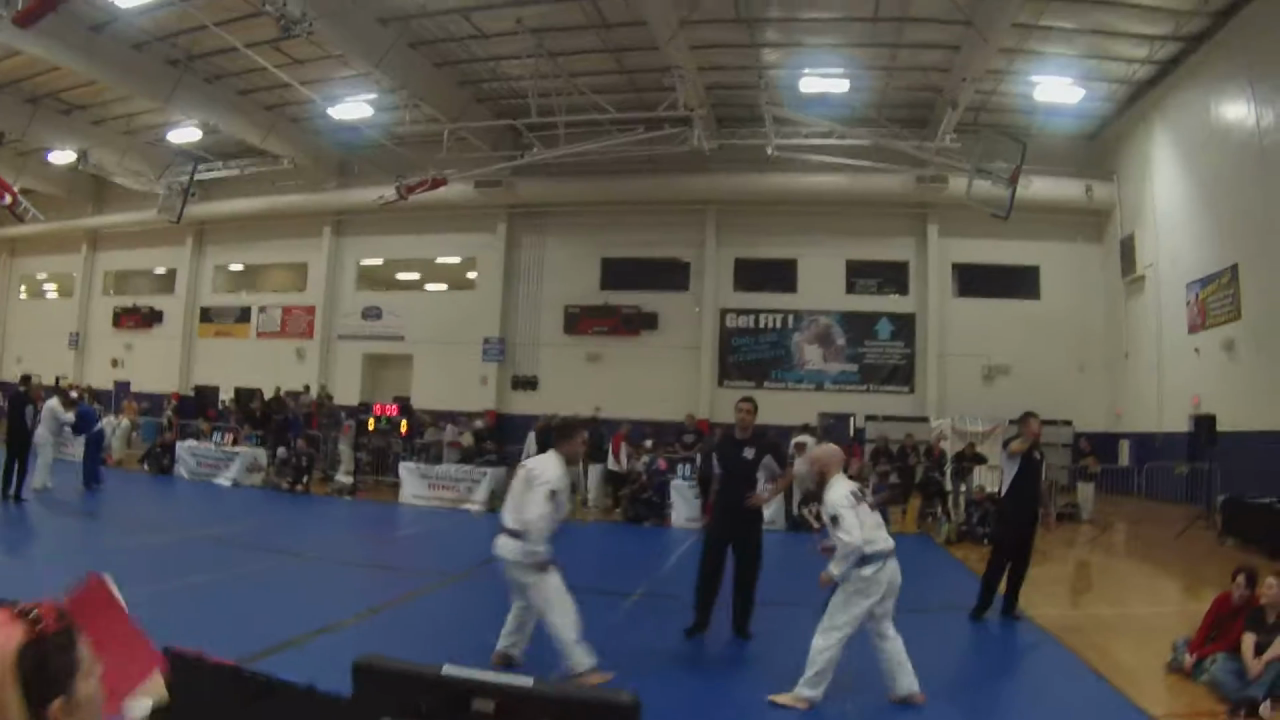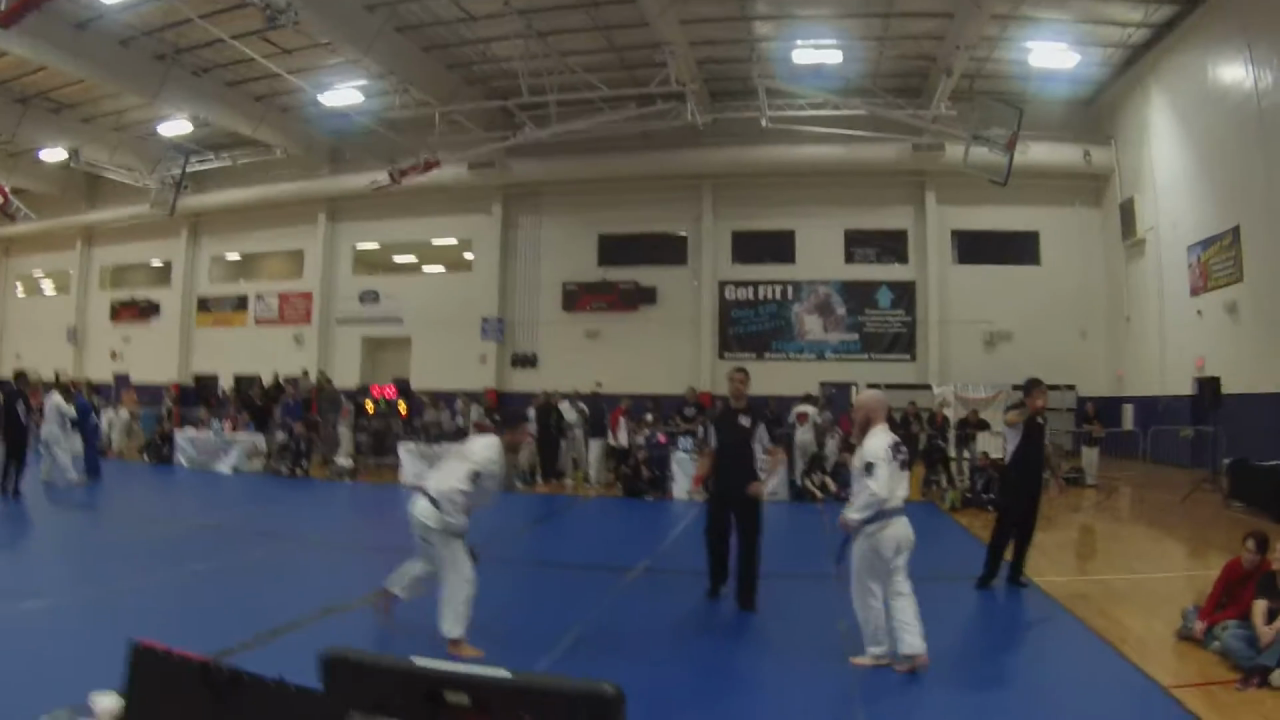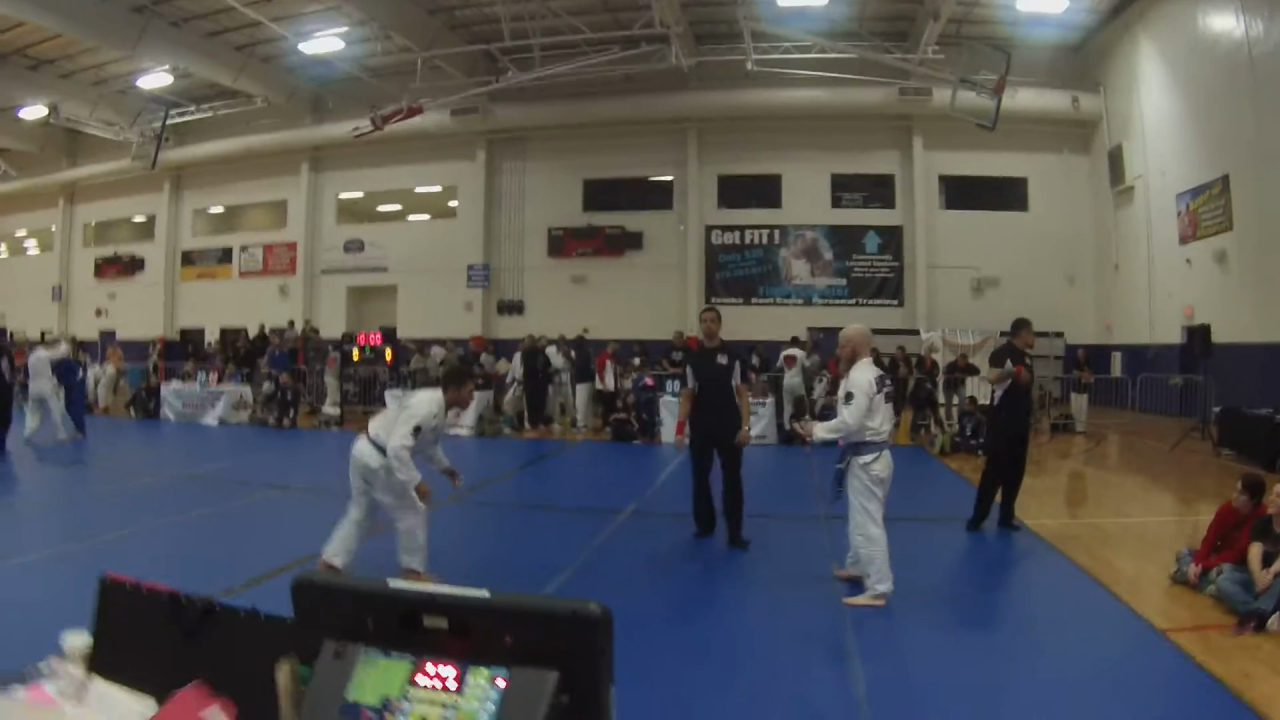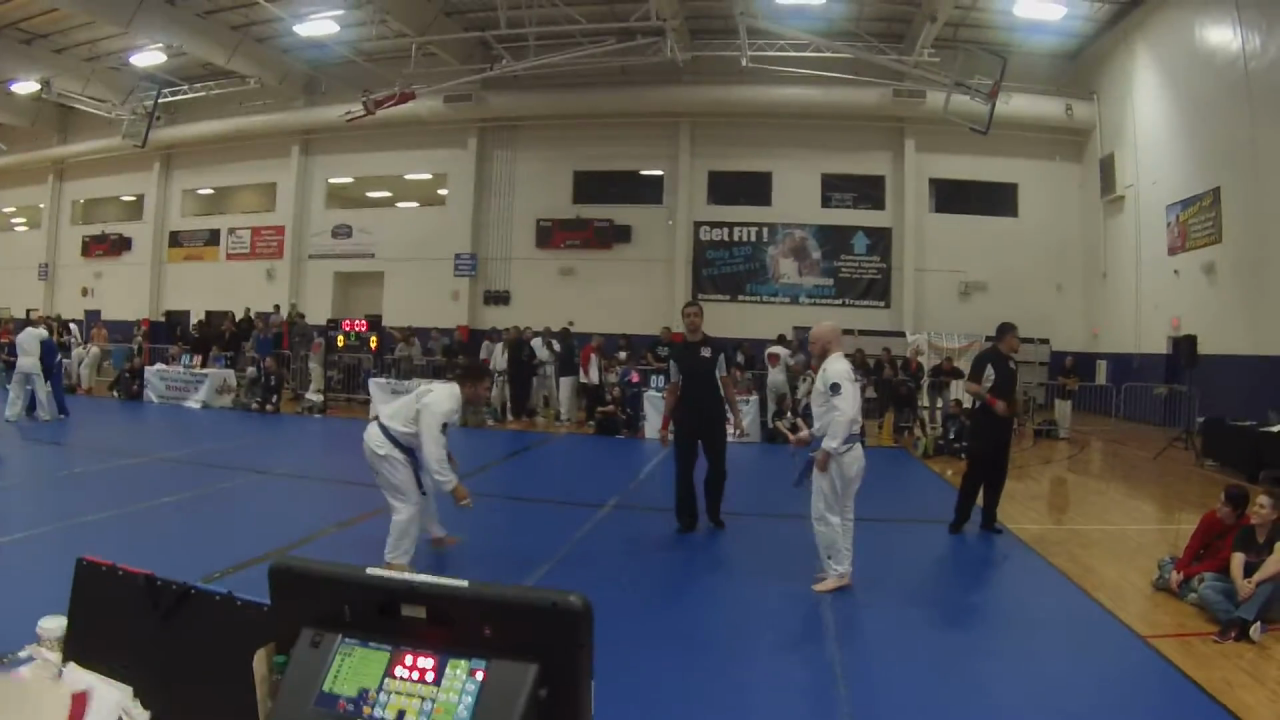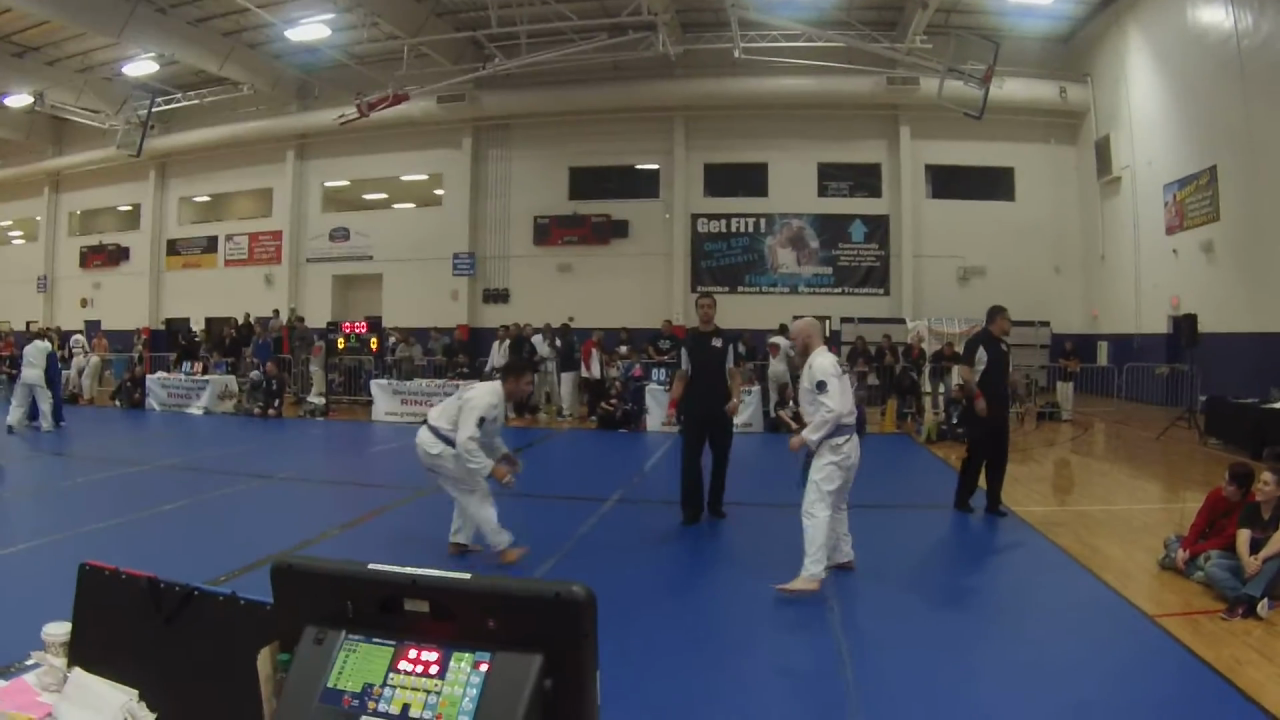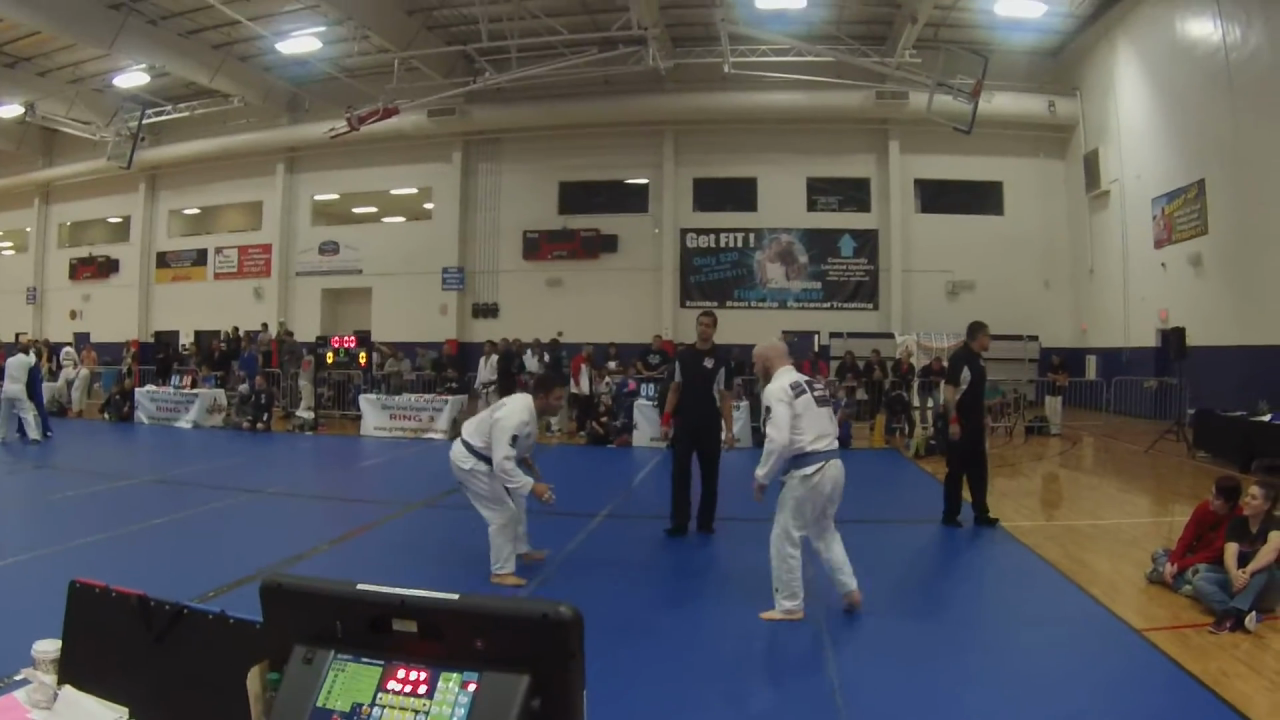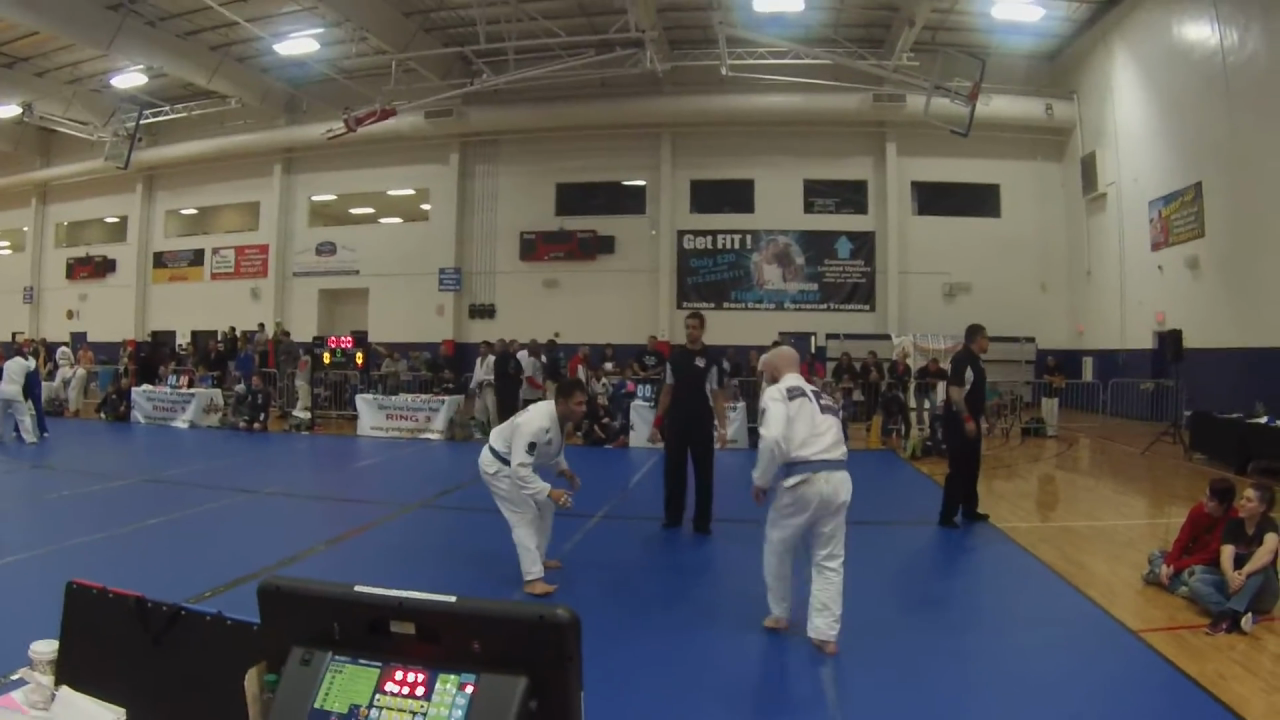
dt=0.4s
person 1, frame 1
left shoulder: (834, 497)
right shoulder: (853, 489)
left elbow: (852, 542)
left wrist: (834, 570)
right wrist: (836, 545)
left hip: (868, 571)
right hip: (888, 566)
left knee: (830, 632)
right knee: (884, 630)
left ankle: (804, 694)
right ankle: (908, 690)
person 1, frame 2
left shoulder: (872, 445)
right shoulder: (894, 442)
left elbow: (877, 492)
left wrist: (851, 514)
right wrist: (857, 496)
left hip: (876, 528)
right hip: (900, 525)
left knee: (866, 593)
right knee: (900, 590)
left ankle: (878, 652)
right ankle: (913, 651)
person 1, frame 3
left shoulder: (857, 378)
right shoulder: (879, 375)
left elbow: (848, 422)
left wrist: (817, 430)
right wrist: (843, 437)
left hip: (865, 461)
right hip: (878, 455)
left knee: (866, 524)
right knee: (861, 519)
left ankle: (877, 591)
right ankle: (856, 566)
person 1, frame 4
left shoulder: (835, 369)
right shoulder: (838, 367)
left elbow: (844, 414)
left wrist: (826, 450)
right wrist: (811, 434)
left hip: (839, 453)
right hip: (849, 450)
left knee: (824, 514)
right knee: (842, 513)
left ankle: (839, 571)
right ankle: (841, 570)
person 1, frame 5
left shoulder: (820, 364)
right shoulder: (825, 361)
left elbow: (833, 410)
left wrist: (805, 437)
right wrist: (809, 435)
left hip: (834, 444)
right hip: (844, 441)
left knee: (814, 505)
right knee: (836, 503)
left ankle: (811, 575)
right ankle: (842, 555)
person 1, frame 6
left shoulder: (776, 389)
right shoulder: (814, 385)
left elbow: (778, 439)
left wrist: (762, 476)
left hip: (807, 473)
right hip: (833, 466)
left knee: (785, 540)
right knee: (824, 531)
left ankle: (789, 606)
right ankle: (849, 588)
person 1, frame 7
left shoulder: (776, 393)
right shoulder: (826, 399)
left elbow: (771, 437)
left wrist: (760, 480)
left hip: (802, 482)
right hip: (839, 480)
left knee: (777, 549)
right knee: (829, 560)
left ankle: (781, 615)
right ankle: (826, 635)
person 2, frame 1
left shoulder: (765, 446)
right shoulder: (722, 445)
left elbow: (787, 476)
left wrist: (767, 497)
right wrist: (710, 510)
left hip: (749, 517)
right hip: (722, 514)
left knee: (746, 572)
right knee: (709, 566)
left ankle: (741, 623)
right ankle: (700, 620)
person 2, frame 2
left shoulder: (756, 418)
right shoulder: (718, 418)
left elbow: (773, 454)
right elbow: (710, 453)
left wrist: (762, 484)
right wrist: (698, 479)
left hip: (747, 489)
right hip: (719, 488)
left knee: (748, 542)
right knee: (714, 537)
left ankle: (746, 596)
right ankle: (717, 581)
person 2, frame 3
left shoulder: (732, 355)
right shoulder: (693, 358)
left elbow: (742, 393)
right elbow: (688, 396)
left wrist: (745, 426)
right wrist: (680, 429)
left hip: (729, 425)
right hip: (701, 426)
left knee: (732, 478)
right knee: (700, 477)
left ankle: (735, 532)
right ankle: (704, 525)
person 2, frame 4
left shoulder: (716, 349)
right shoulder: (677, 353)
left elbow: (727, 385)
right elbow: (672, 391)
left wrist: (737, 416)
right wrist: (665, 424)
left hip: (713, 417)
right hip: (685, 418)
left knee: (718, 467)
right knee: (684, 469)
left ankle: (713, 512)
right ankle: (687, 519)
person 2, frame 5
left shoulder: (726, 340)
right shoulder: (688, 342)
left elbow: (734, 375)
right elbow: (681, 377)
left wrist: (736, 399)
right wrist: (673, 405)
left hip: (720, 409)
right hip: (694, 409)
left knee: (721, 459)
right knee: (690, 460)
left ankle: (715, 505)
right ankle: (692, 510)
person 2, frame 6
left shoulder: (720, 360)
right shoulder: (683, 356)
left elbow: (725, 398)
right elbow: (674, 390)
left wrist: (729, 430)
right wrist: (666, 420)
left hip: (709, 424)
right hip: (683, 422)
left knee: (709, 474)
right knee: (680, 471)
left ankle: (705, 521)
right ankle: (679, 522)
person 2, frame 7
left shoulder: (710, 359)
right shoulder: (675, 357)
left elbow: (718, 396)
right elbow: (667, 392)
left wrist: (722, 428)
right wrist: (657, 423)
left hip: (701, 423)
right hip: (675, 422)
left knee: (703, 473)
right knee: (673, 470)
left ankle: (702, 521)
right ankle: (673, 515)
person 3, frame 1
left shoulder: (538, 463)
right shoulder: (553, 474)
right elbow: (536, 519)
right wrist: (540, 557)
left hip: (508, 544)
right hip: (522, 551)
left knee: (526, 603)
right knee: (560, 609)
left ankle: (504, 653)
right ankle: (583, 670)
person 3, frame 2
left shoulder: (490, 447)
right shoulder: (484, 455)
right elbow: (451, 491)
right wrist: (457, 524)
left hip: (426, 508)
right hip: (435, 515)
left knee: (428, 561)
right knee: (460, 576)
left ankle: (389, 594)
right ankle: (455, 641)
person 3, frame 3
left shoulder: (436, 403)
right shoulder: (425, 409)
left elbow: (427, 441)
right elbow: (398, 448)
left wrist: (444, 466)
right wrist: (416, 483)
left hip: (365, 451)
right hip: (376, 458)
left knee: (359, 514)
right knee: (412, 512)
left ankle: (330, 561)
right ankle: (414, 571)
person 3, frame 4
left shoulder: (448, 393)
right shoulder: (442, 405)
right elbow: (432, 454)
left wrist: (444, 453)
right wrist: (454, 486)
left hip: (394, 441)
right hip: (384, 445)
left knee: (422, 490)
right knee: (410, 503)
left ankle: (435, 535)
right ankle: (395, 563)
person 3, frame 5
left shoulder: (495, 393)
right shoulder: (484, 400)
left elbow: (487, 432)
right elbow: (466, 442)
left wrist: (503, 453)
right wrist: (492, 469)
left hip: (443, 441)
right hip: (436, 445)
left knee: (468, 492)
right knee: (477, 493)
left ankle: (458, 541)
right ankle: (503, 548)
person 3, frame 6
left shoulder: (527, 404)
right shoulder: (514, 418)
right elbow: (503, 464)
left wrist: (524, 458)
right wrist: (532, 486)
left hip: (483, 458)
right hip: (470, 461)
left knee: (515, 503)
right knee: (503, 514)
left ankle: (521, 550)
right ankle: (501, 572)
person 3, frame 7
left shoulder: (561, 415)
right shoulder: (534, 424)
left elbow: (554, 444)
right elbow: (520, 470)
left wrist: (562, 467)
right wrist: (549, 491)
left hip: (520, 462)
right hip: (498, 465)
left knee: (543, 508)
right knee: (525, 517)
left ankle: (537, 558)
right ankle: (533, 579)
person 4, frame 1
left shoulder: (1038, 452)
right shoulder: (1012, 443)
left elbow: (1039, 485)
right elbow: (1015, 448)
right wrist: (1031, 435)
left hip: (1029, 514)
right hip: (1009, 512)
left knee: (1021, 562)
right knee: (999, 560)
left ankle: (1009, 606)
right ankle: (982, 606)
person 4, frame 2
left shoulder: (1040, 417)
right shoulder: (1017, 411)
right elbow: (1009, 420)
left wrist: (1054, 472)
right wrist: (1032, 407)
left hip: (1033, 479)
right hip: (1014, 479)
left knee: (1026, 528)
right knee: (1004, 527)
left ankle: (1015, 573)
right ankle: (988, 574)
person 4, frame 3
left shoulder: (1025, 357)
right shoulder: (1002, 353)
right elbow: (992, 376)
left wrist: (1035, 416)
right wrist: (1017, 371)
left hip: (1021, 421)
right hip: (1002, 421)
left knee: (1015, 471)
right knee: (994, 469)
left ankle: (1006, 516)
right ankle: (978, 517)
person 4, frame 4
left shoulder: (1012, 363)
right shoulder: (986, 358)
right elbow: (970, 387)
left wrist: (1018, 419)
right wrist: (993, 402)
left hip: (1004, 425)
right hip: (984, 424)
left knee: (998, 474)
right knee: (975, 472)
left ankle: (988, 519)
right ankle: (959, 520)
person 4, frame 5
left shoulder: (1004, 345)
right shoulder: (977, 341)
left elbow: (1009, 377)
right elbow: (965, 372)
right wrist: (977, 396)
left hip: (1000, 409)
right hip: (980, 408)
left knee: (999, 457)
right knee: (976, 454)
left ankle: (993, 503)
right ankle: (962, 499)
person 4, frame 6
left shoulder: (978, 359)
right shoulder: (959, 358)
right elbow: (949, 391)
left wrist: (983, 417)
right wrist: (952, 421)
left hip: (975, 422)
right hip: (959, 423)
left knee: (979, 468)
right knee: (956, 469)
left ankle: (981, 514)
right ankle: (950, 515)
person 4, frame 7
left shoulder: (974, 359)
right shoulder: (961, 359)
right elbow: (954, 393)
left wrist: (985, 416)
right wrist: (967, 419)
left hip: (971, 421)
right hip: (959, 423)
left knee: (971, 467)
right knee: (958, 469)
left ankle: (969, 509)
right ankle: (947, 516)
